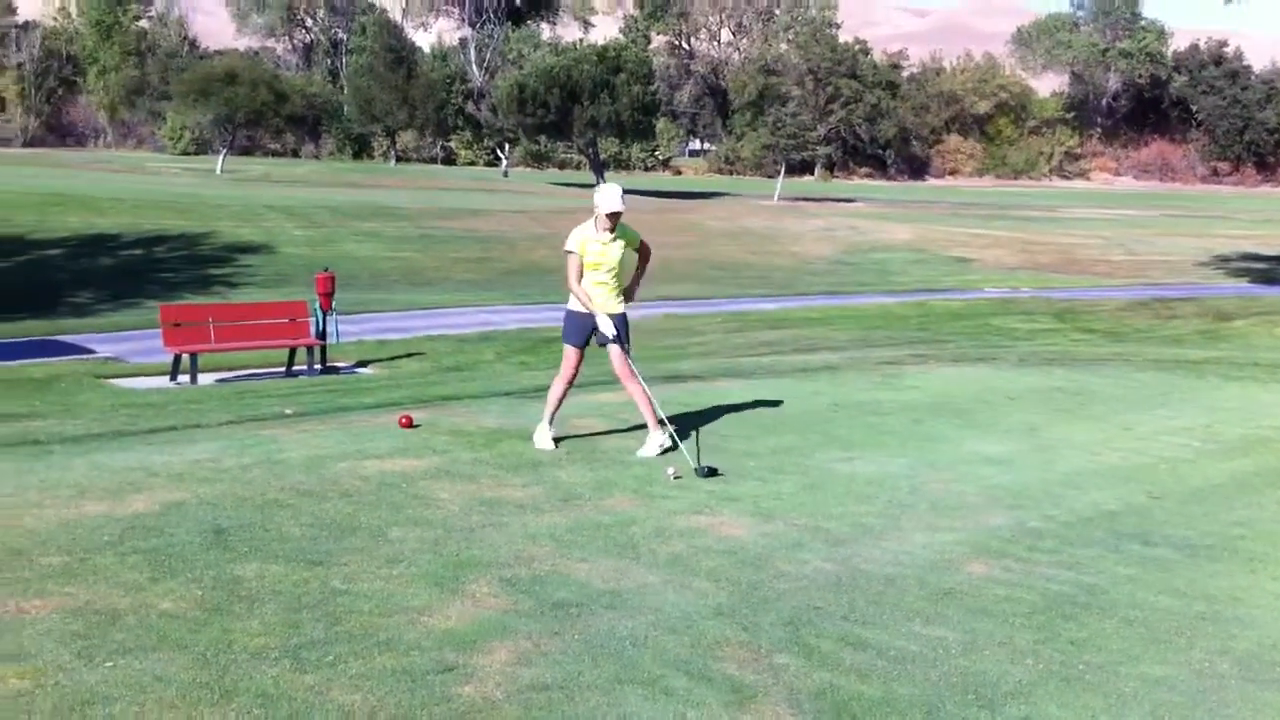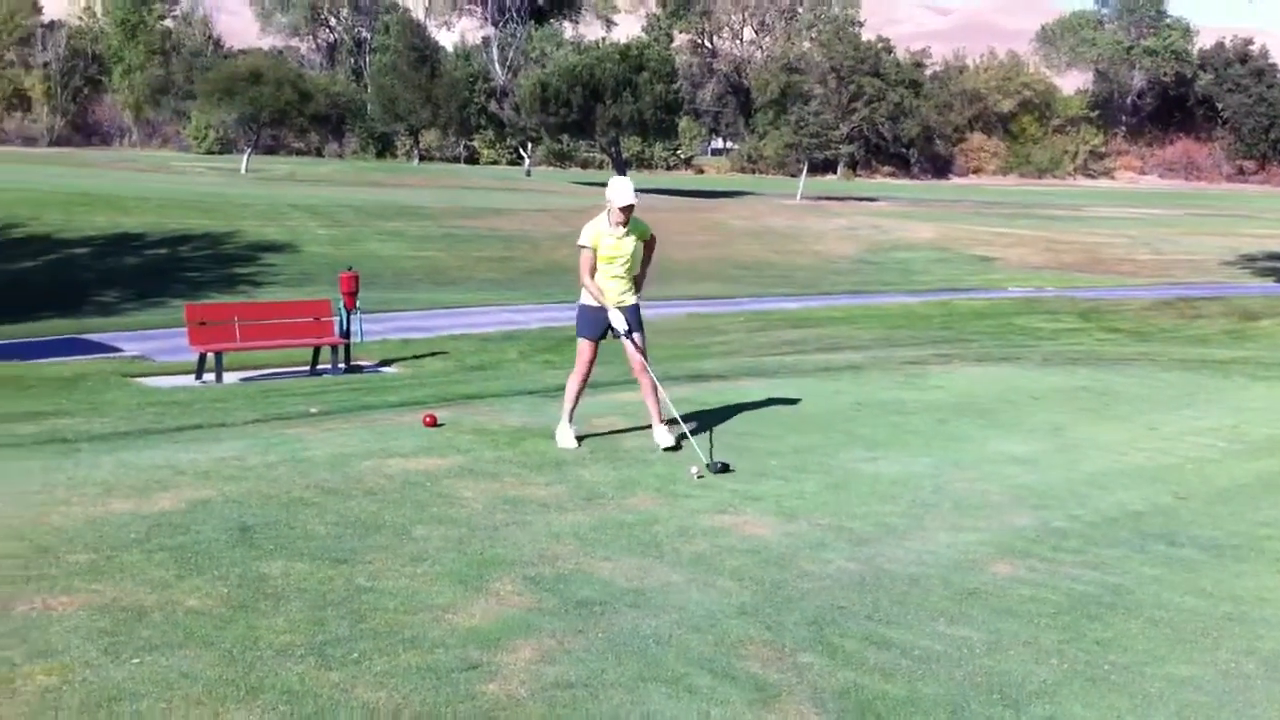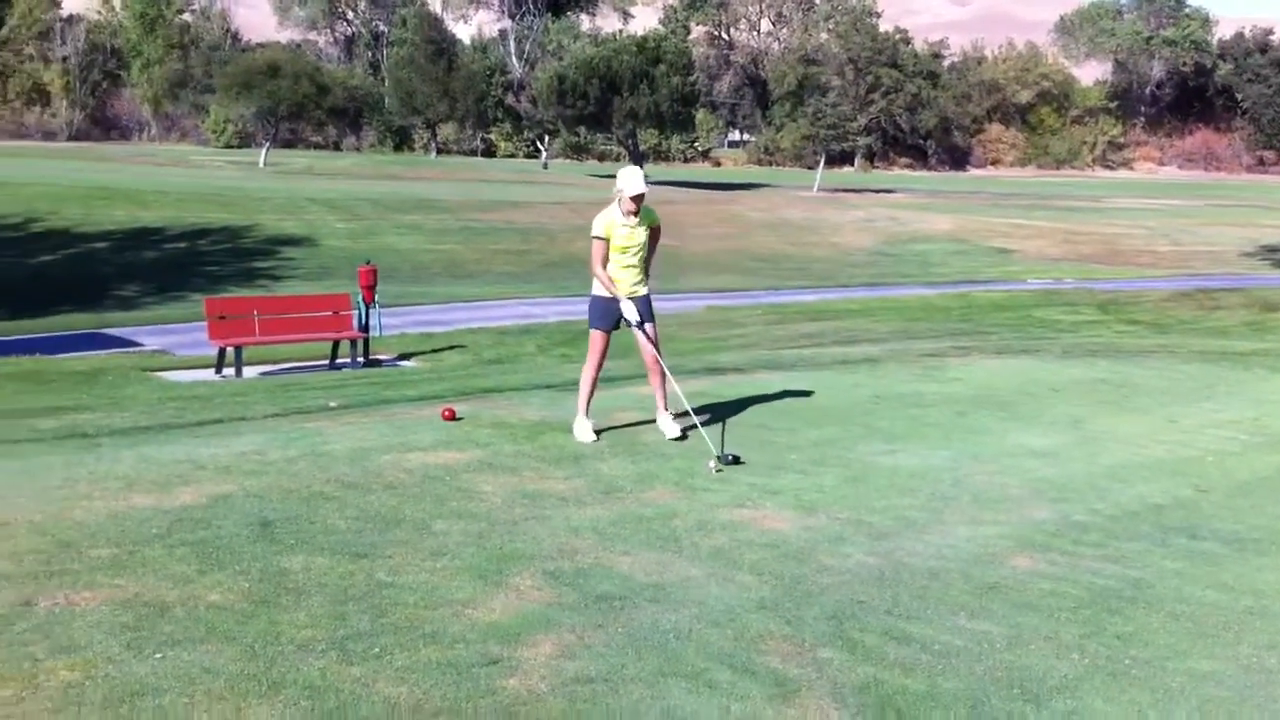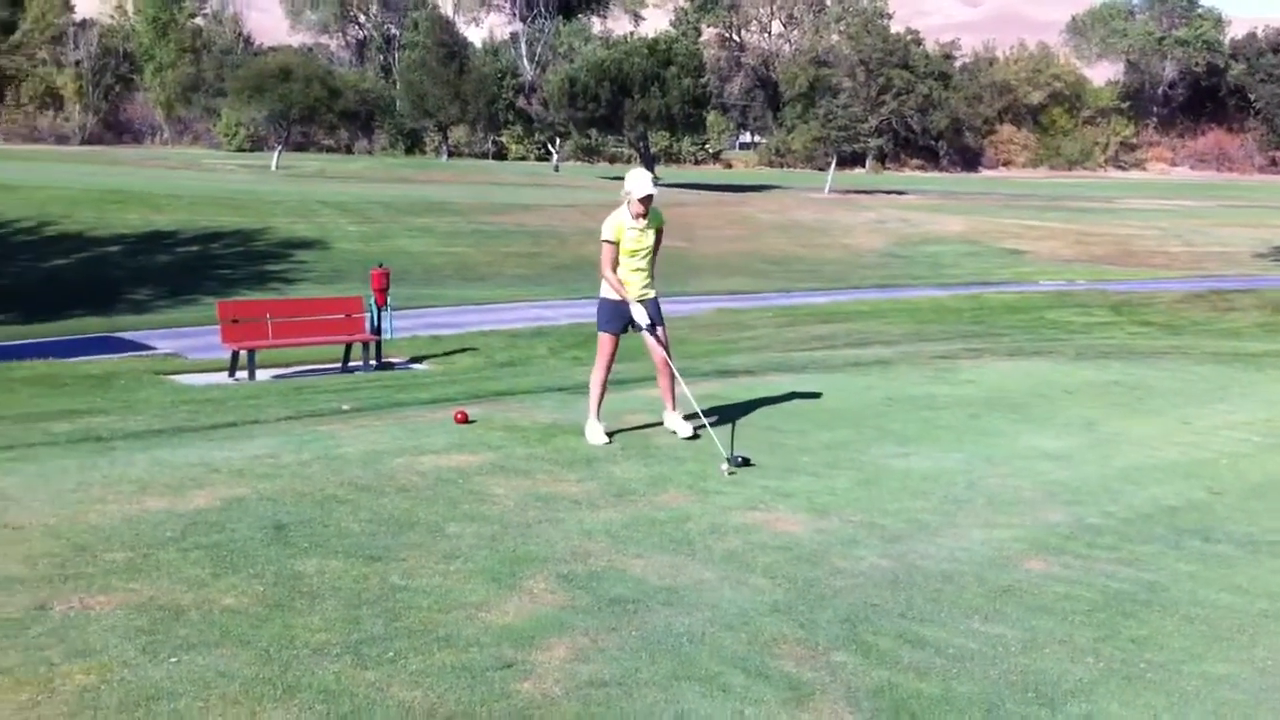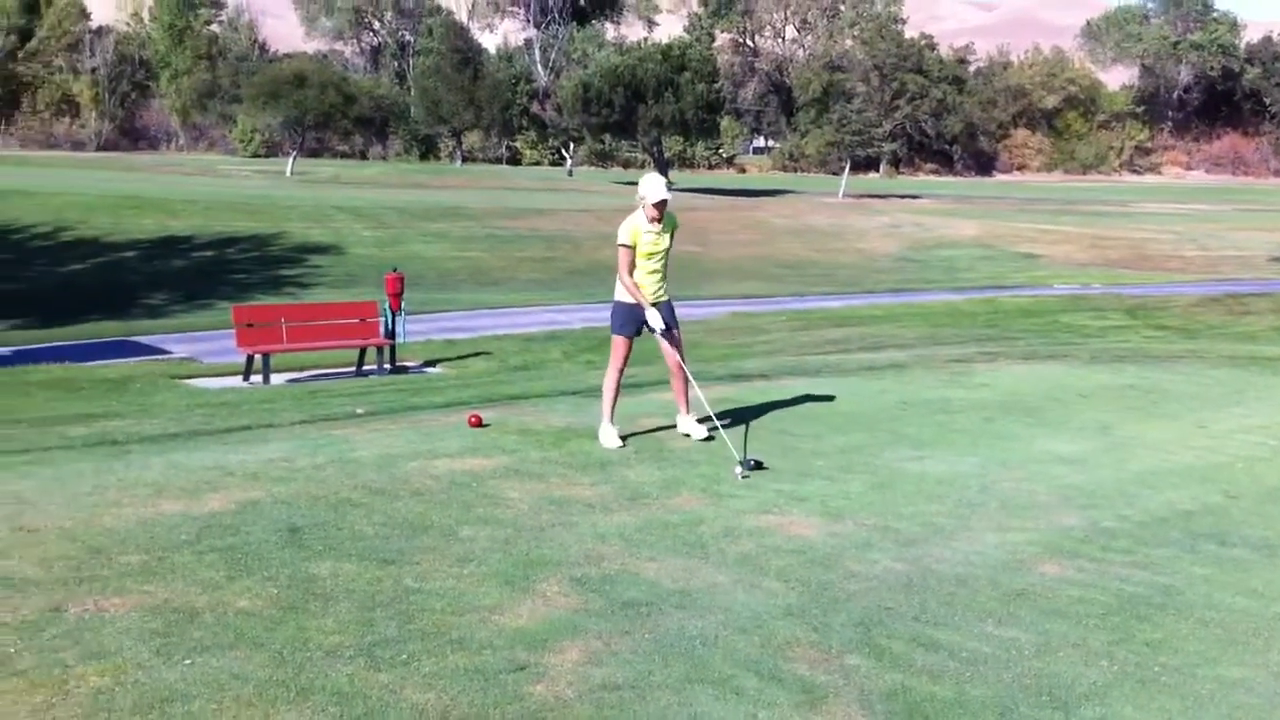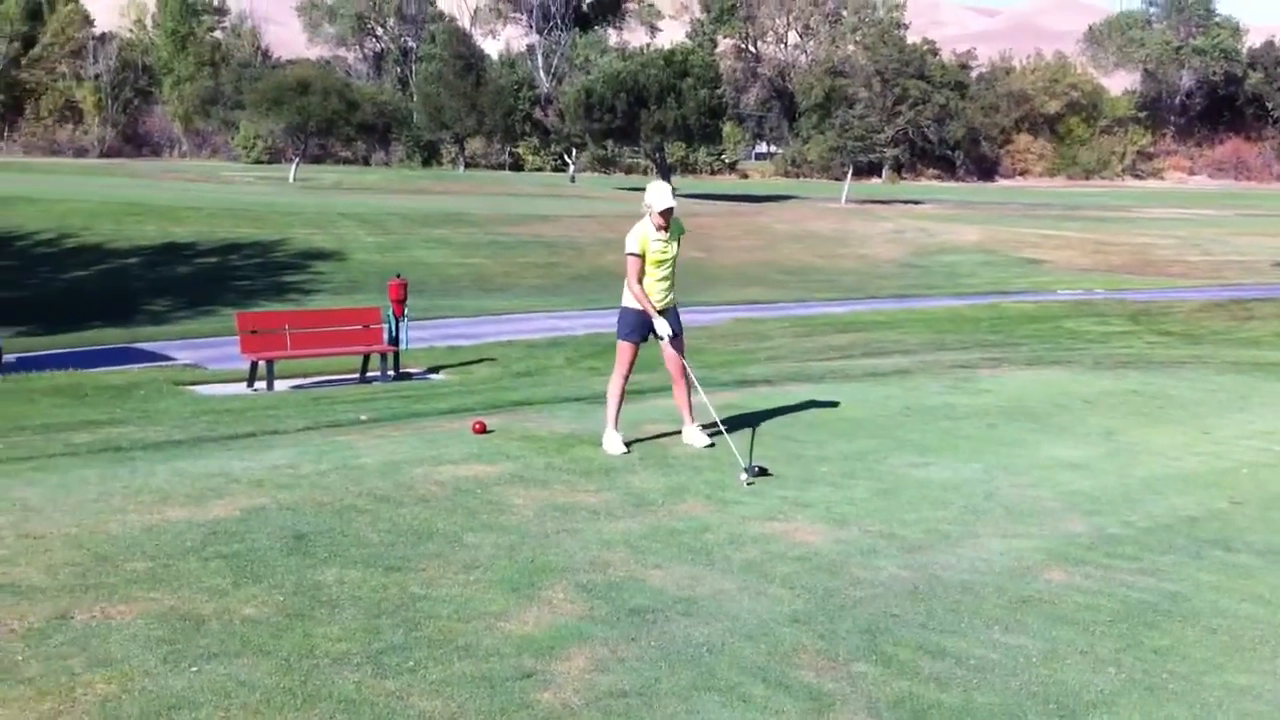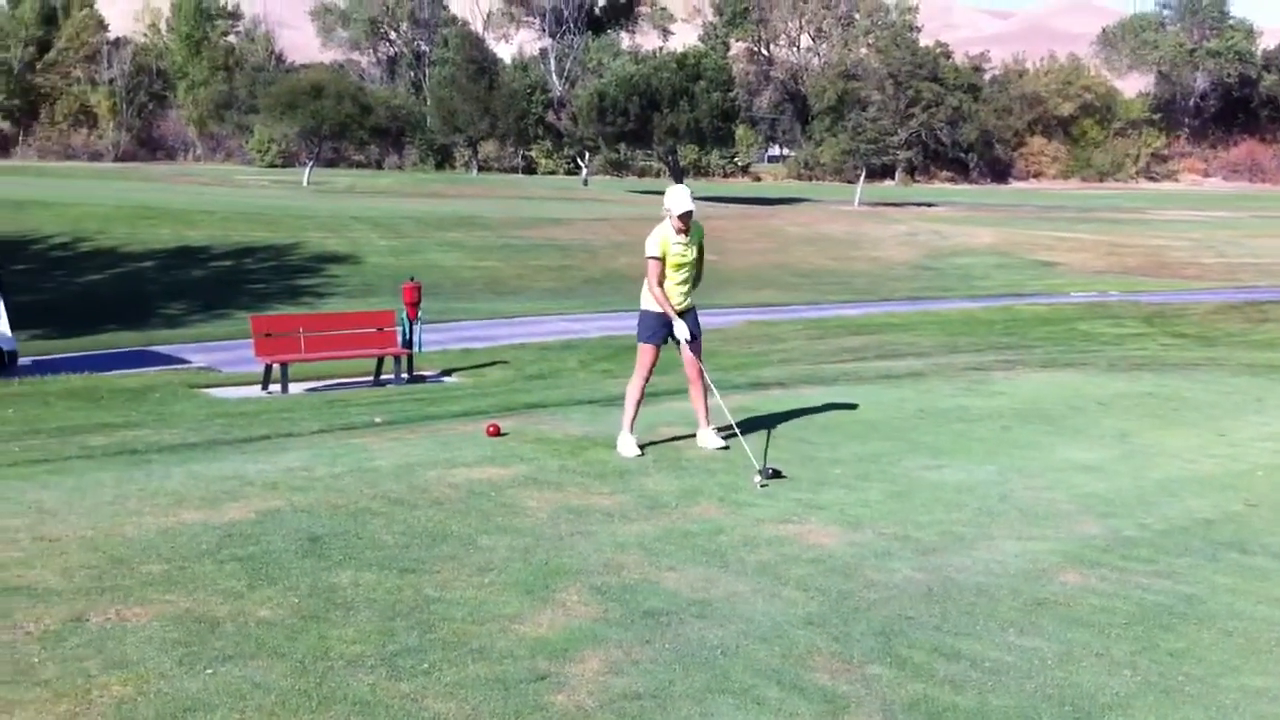
dt=0.1s
person 1, frame 1
left shoulder: (627, 234)
right shoulder: (579, 236)
left elbow: (646, 251)
right elbow: (573, 283)
left wrist: (634, 284)
right wrist: (597, 315)
left hip: (614, 311)
right hip: (581, 311)
left knee: (625, 373)
right knee: (568, 373)
left ankle: (657, 433)
right ankle: (544, 427)
person 1, frame 2
left shoulder: (637, 227)
right shoulder: (592, 230)
left elbow: (651, 243)
right elbow: (585, 277)
left wrist: (642, 275)
right wrist: (609, 309)
left hip: (627, 304)
right hip: (593, 304)
left knee: (639, 365)
right knee: (583, 367)
left ankle: (659, 426)
right ankle: (565, 425)
person 1, frame 3
left shoulder: (648, 215)
right shoulder: (604, 220)
right elbow: (597, 267)
right wrist: (622, 300)
left hip: (638, 294)
right hip: (606, 296)
left knee: (652, 356)
right knee: (596, 358)
left ankle: (663, 414)
right ankle: (582, 419)
person 1, frame 4
left shoulder: (655, 217)
right shoulder: (613, 223)
right elbow: (607, 271)
right wrist: (631, 303)
left hip: (646, 297)
right hip: (615, 298)
left knee: (662, 357)
right knee: (604, 361)
left ankle: (671, 414)
right ankle: (593, 422)
person 1, frame 5
left shoulder: (669, 219)
right shoulder: (629, 228)
right elbow: (624, 275)
right wrist: (647, 309)
left hip: (661, 300)
right hip: (629, 302)
left knee: (676, 361)
right knee: (618, 364)
left ankle: (685, 417)
right ankle: (607, 425)
person 1, frame 6
left shoulder: (676, 226)
right shoulder: (638, 235)
right elbow: (633, 283)
right wrist: (655, 317)
left hip: (667, 306)
right hip: (637, 308)
left knee: (678, 368)
right knee: (623, 370)
left ankle: (689, 427)
right ankle: (611, 432)
person 1, frame 7
left shoulder: (695, 230)
right shoulder: (657, 239)
right elbow: (654, 286)
left wrist: (697, 277)
right wrist: (675, 320)
left hip: (686, 309)
right hip: (656, 311)
left knee: (695, 370)
right knee: (643, 372)
left ankle: (704, 430)
right ankle: (626, 434)
